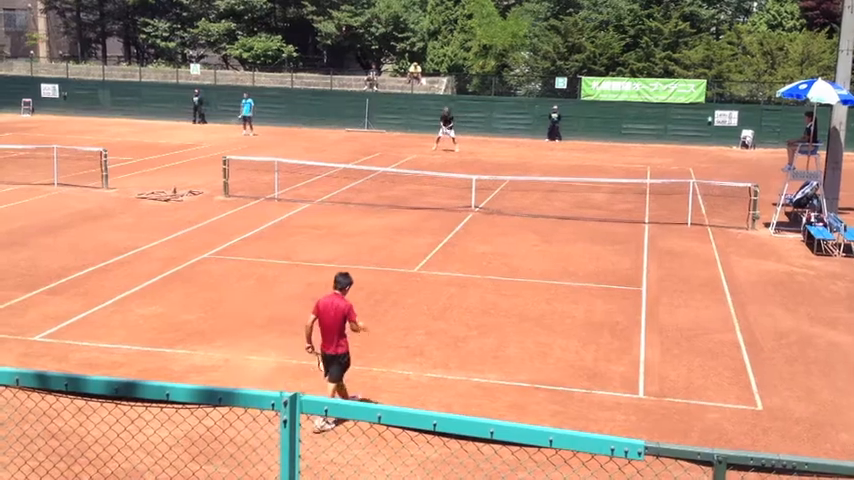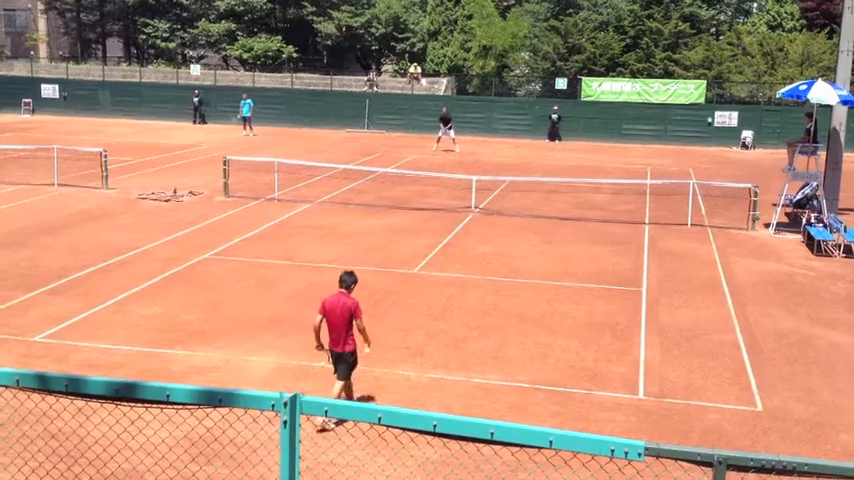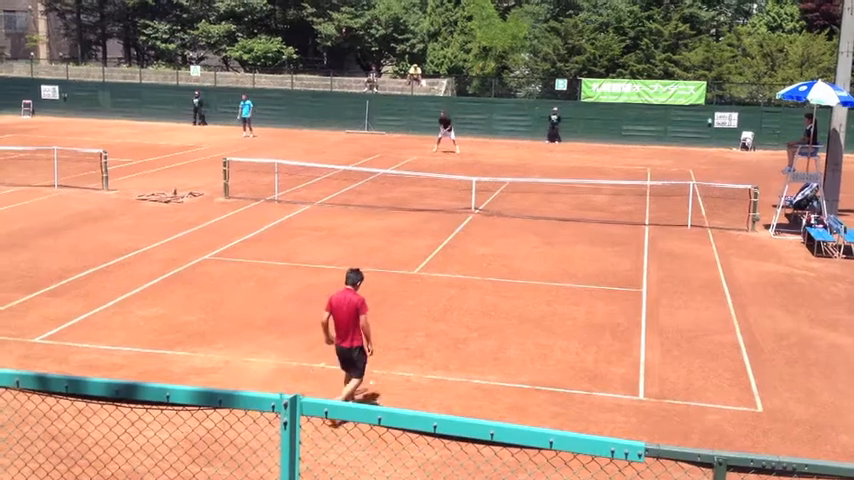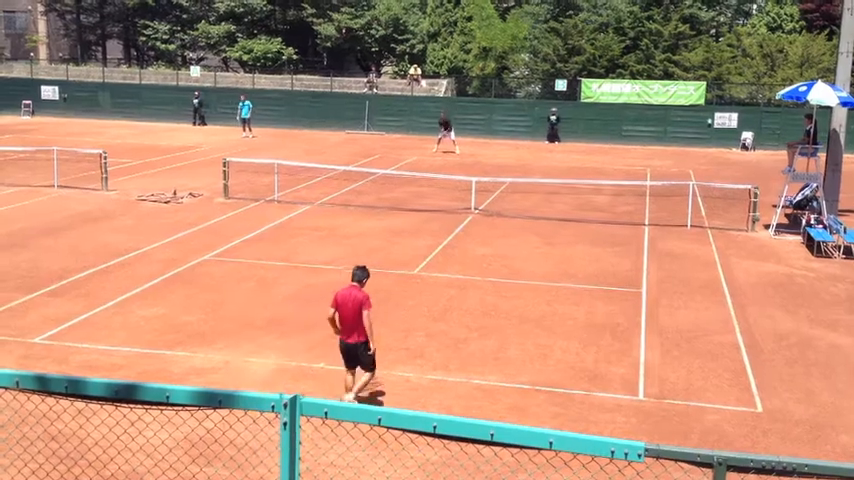
dt=0.1s
person 1, frame 1
left shoulder: (321, 301)
right shoulder: (346, 305)
left elbow: (309, 324)
right elbow: (354, 328)
left wrist: (308, 342)
right wrist: (361, 327)
left hip: (325, 350)
right hip: (340, 351)
left knee: (336, 378)
right knee: (332, 384)
right ankle: (322, 420)
person 1, frame 2
left shoulder: (327, 301)
right shoulder: (353, 304)
left elbow: (317, 324)
right elbow: (360, 327)
left wrist: (318, 342)
right wrist: (367, 341)
left hip: (333, 348)
right hip: (348, 349)
left knee: (345, 377)
right knee: (340, 382)
left ankle: (351, 403)
person 1, frame 3
left shoulder: (334, 298)
right shoulder: (359, 300)
left elbow: (324, 321)
right elbow: (364, 325)
left wrist: (328, 336)
right wrist: (369, 343)
left hip: (340, 345)
right hip: (355, 346)
left knee: (349, 375)
right knee: (356, 379)
person 1, frame 4
left shoulder: (339, 294)
right shoulder: (363, 296)
left elbow: (330, 316)
right elbow: (366, 320)
left wrist: (336, 329)
right wrist: (372, 342)
left hip: (344, 341)
right hip: (360, 341)
left knee: (350, 371)
right knee: (370, 372)
left ankle: (350, 402)
right ankle: (351, 396)
